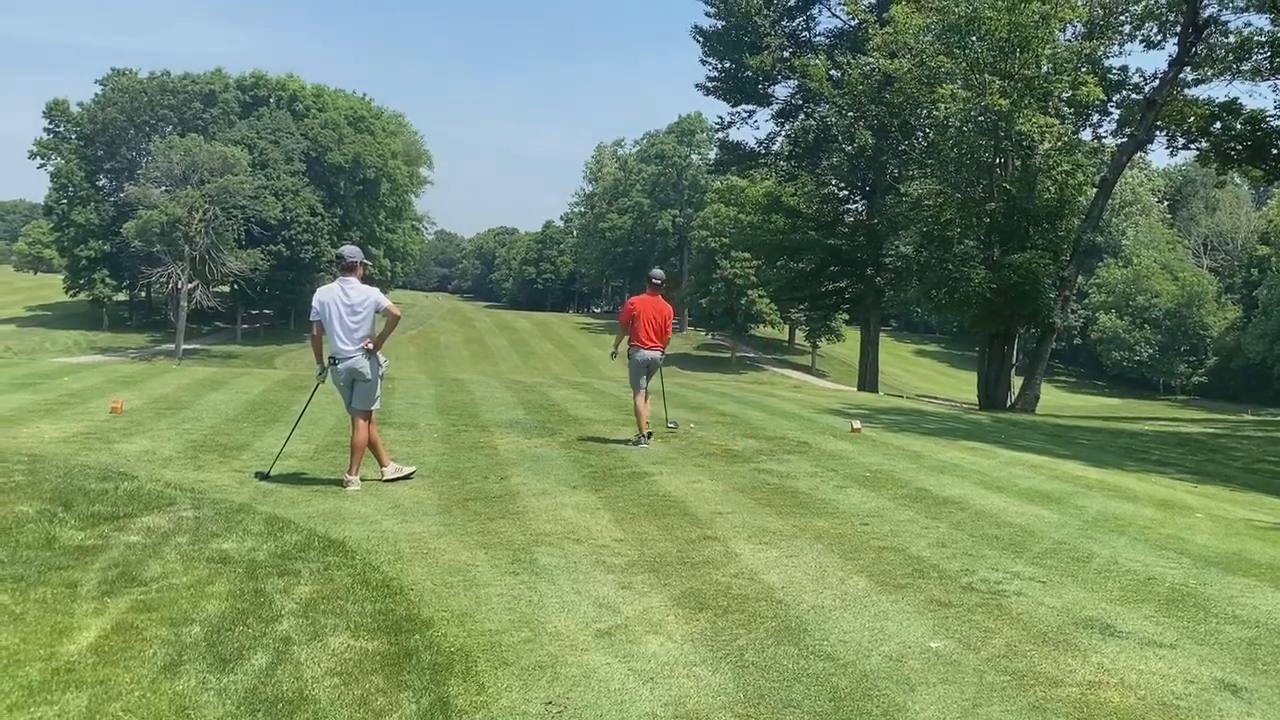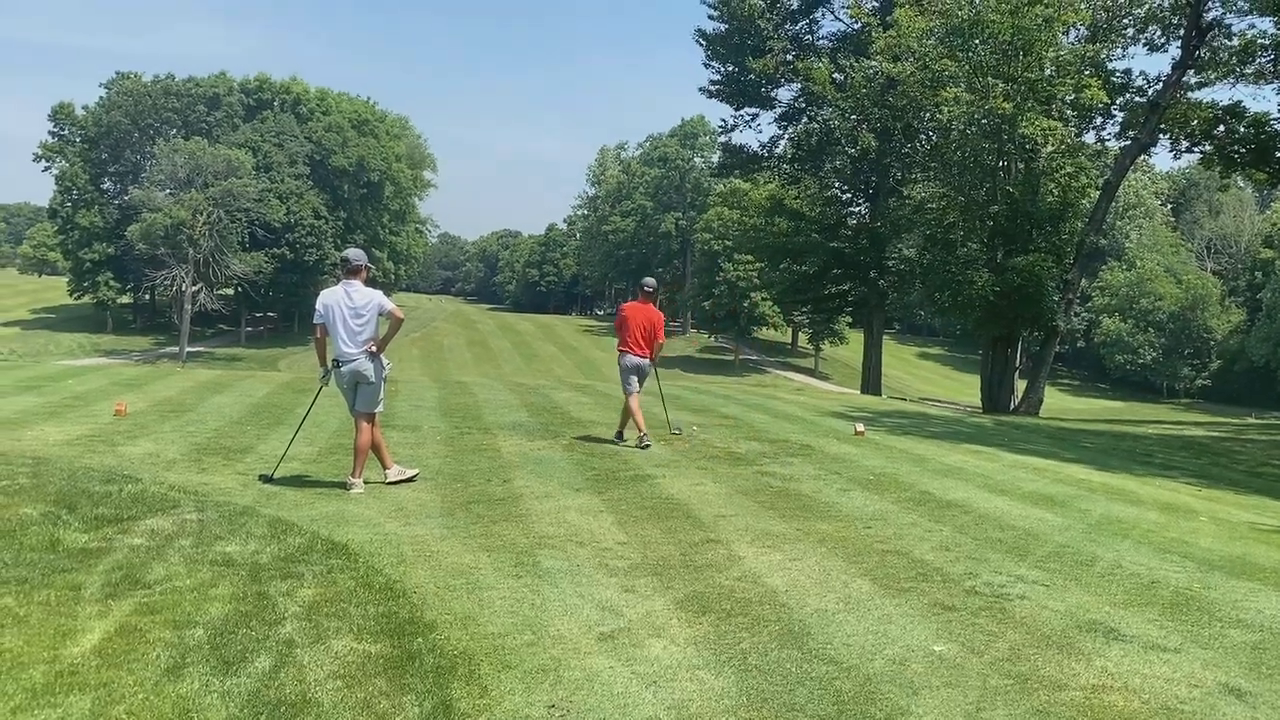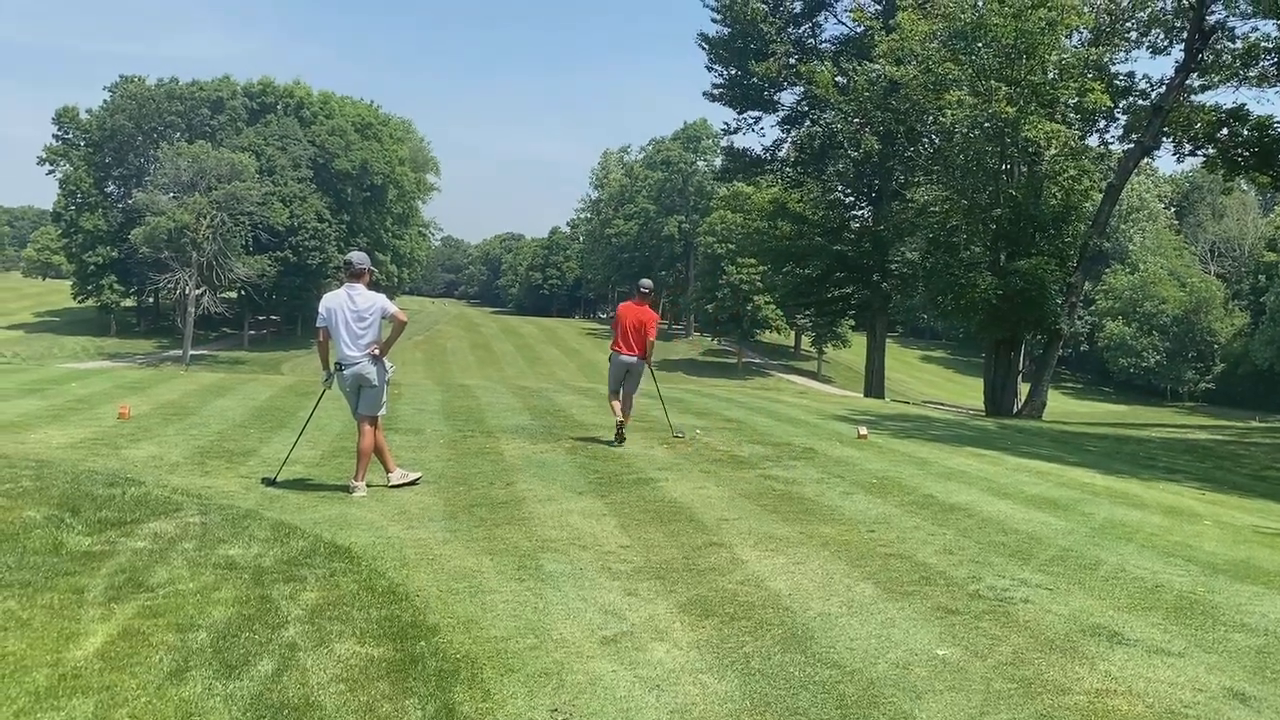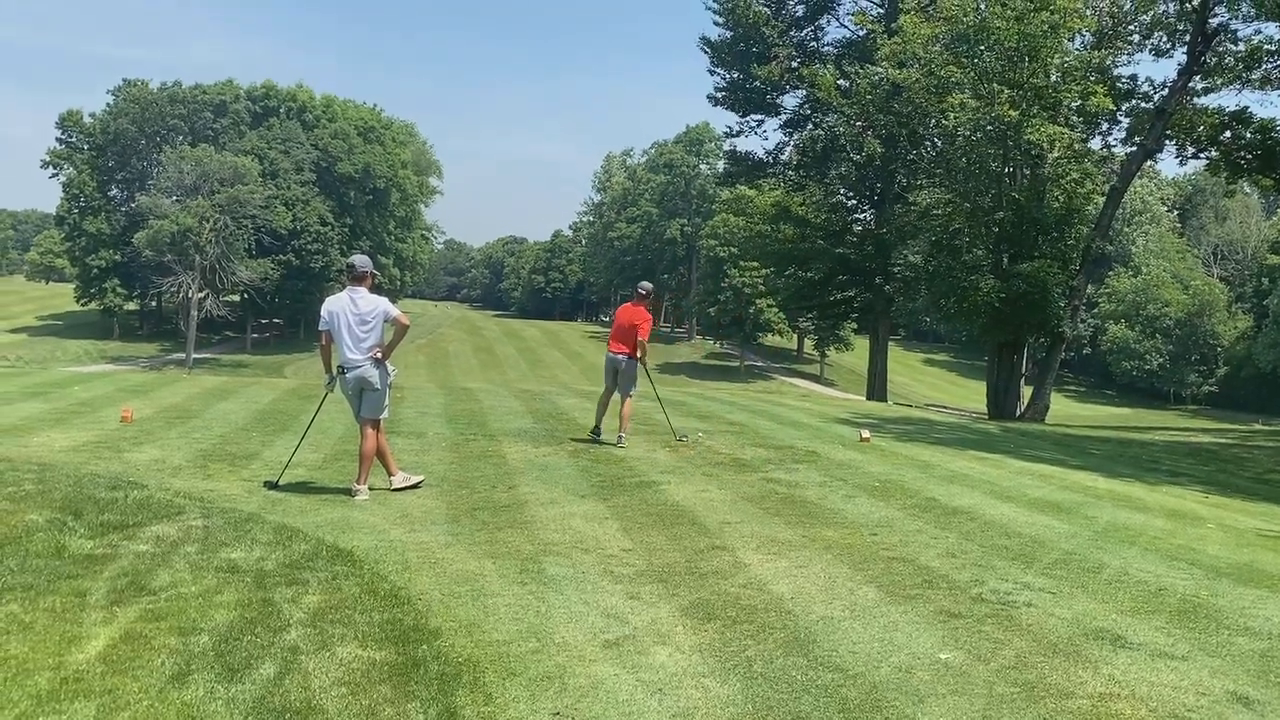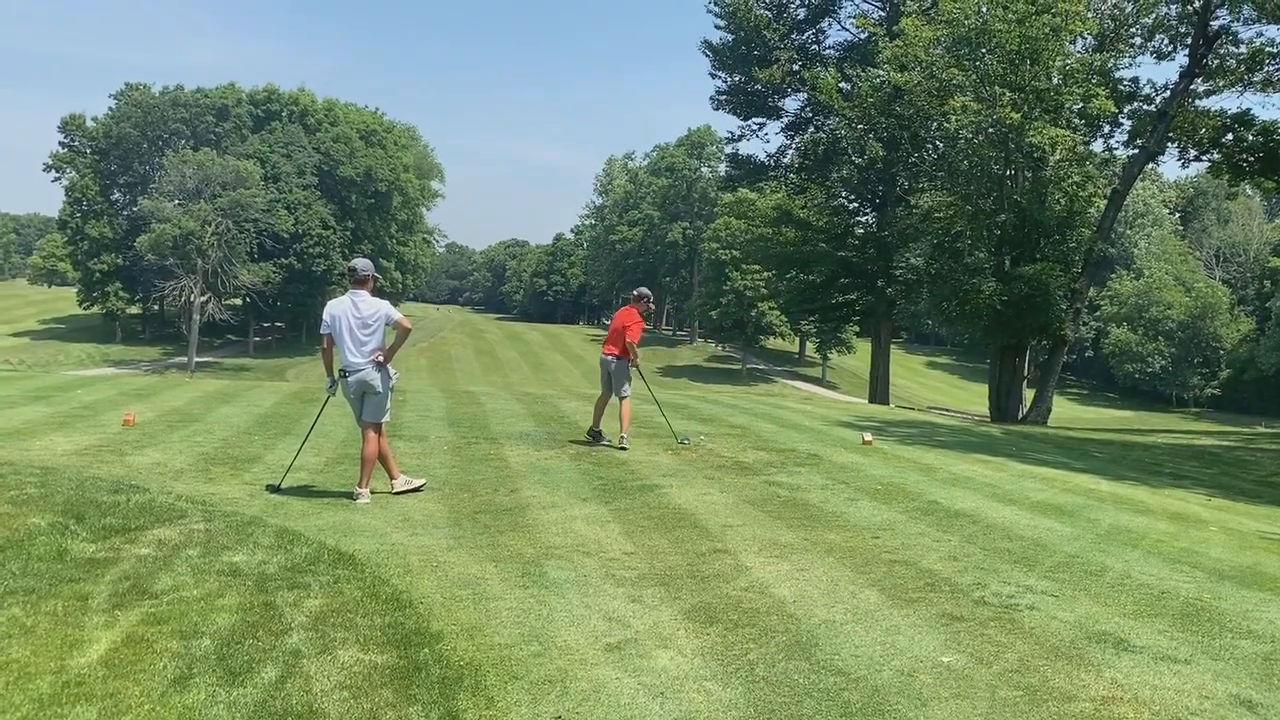
dt=0.2s
person 1, frame 1
left shoulder: (322, 294)
right shoulder: (369, 293)
left elbow: (315, 333)
right elbow: (395, 314)
left wrist: (320, 364)
right wrist: (379, 341)
left hip: (338, 364)
right hip: (365, 360)
left knee: (366, 417)
right knee: (362, 419)
left ankle: (387, 466)
right ankle: (352, 476)
person 1, frame 2
left shoulder: (325, 297)
right shoulder: (373, 296)
left elbow: (319, 336)
right elbow: (399, 316)
left wrist: (323, 367)
right wrist: (382, 344)
left hip: (342, 367)
right hip: (368, 363)
left knee: (370, 420)
right knee: (365, 422)
left ankle: (390, 469)
right ankle: (355, 479)
person 1, frame 3
left shoulder: (328, 300)
right shoulder: (375, 299)
left elbow: (322, 339)
right elbow: (402, 319)
left wrist: (326, 370)
right wrist: (385, 348)
left hip: (345, 370)
right hip: (371, 366)
left knee: (373, 423)
right knee: (368, 425)
left ankle: (393, 472)
right ankle: (358, 482)
person 1, frame 4
left shoulder: (331, 303)
right shoulder: (378, 302)
left elbow: (324, 343)
right elbow: (404, 323)
left wrist: (328, 374)
right wrist: (388, 351)
left hip: (347, 373)
right hip: (373, 369)
left knee: (375, 426)
right knee: (370, 428)
left ankle: (395, 475)
right ankle: (360, 485)
person 1, frame 5
left shoulder: (332, 307)
right shoulder: (379, 306)
left elbow: (326, 346)
right elbow: (406, 326)
left wrist: (330, 377)
right wrist: (390, 354)
left hip: (349, 377)
right hip: (375, 372)
left knee: (377, 430)
right knee: (372, 431)
left ankle: (397, 479)
right ankle: (362, 489)
person 2, frame 1
left shoulder: (633, 302)
right shoulder: (667, 308)
left elbow: (623, 328)
right elbow: (668, 335)
left wrist: (615, 347)
left hip: (638, 352)
right hip: (657, 354)
left knee: (639, 393)
right knee: (644, 390)
left ankle: (642, 436)
right ankle: (645, 426)
person 2, frame 2
left shoulder: (625, 308)
right shoulder: (658, 315)
left elbow: (618, 331)
right elbow: (660, 341)
right wrist: (654, 357)
left hip: (628, 358)
right hip: (645, 360)
left knee: (632, 397)
right knee: (632, 395)
left ankle: (643, 435)
right ankle: (620, 433)
person 2, frame 3
left shoulder: (621, 308)
right shoulder: (651, 316)
right elbow: (651, 340)
right wrist: (649, 357)
left hip: (619, 356)
right hip: (638, 360)
left knee: (613, 393)
right knee: (628, 396)
left ankle: (619, 419)
right ankle: (620, 433)
person 2, frame 4
left shoulder: (621, 309)
right shoulder: (645, 316)
right elbow: (641, 340)
right wrist: (643, 357)
left hip: (611, 354)
right hip: (628, 359)
left knee: (608, 391)
right knee: (626, 397)
left ankle: (597, 428)
right ankle: (621, 436)
person 2, frame 5
left shoulder: (620, 312)
right shoulder: (637, 319)
right elbow: (629, 341)
right wrist: (636, 357)
left hip: (605, 356)
right hip: (619, 360)
left knee: (605, 394)
right knee: (624, 399)
left ankle: (594, 430)
right ankle: (623, 437)
